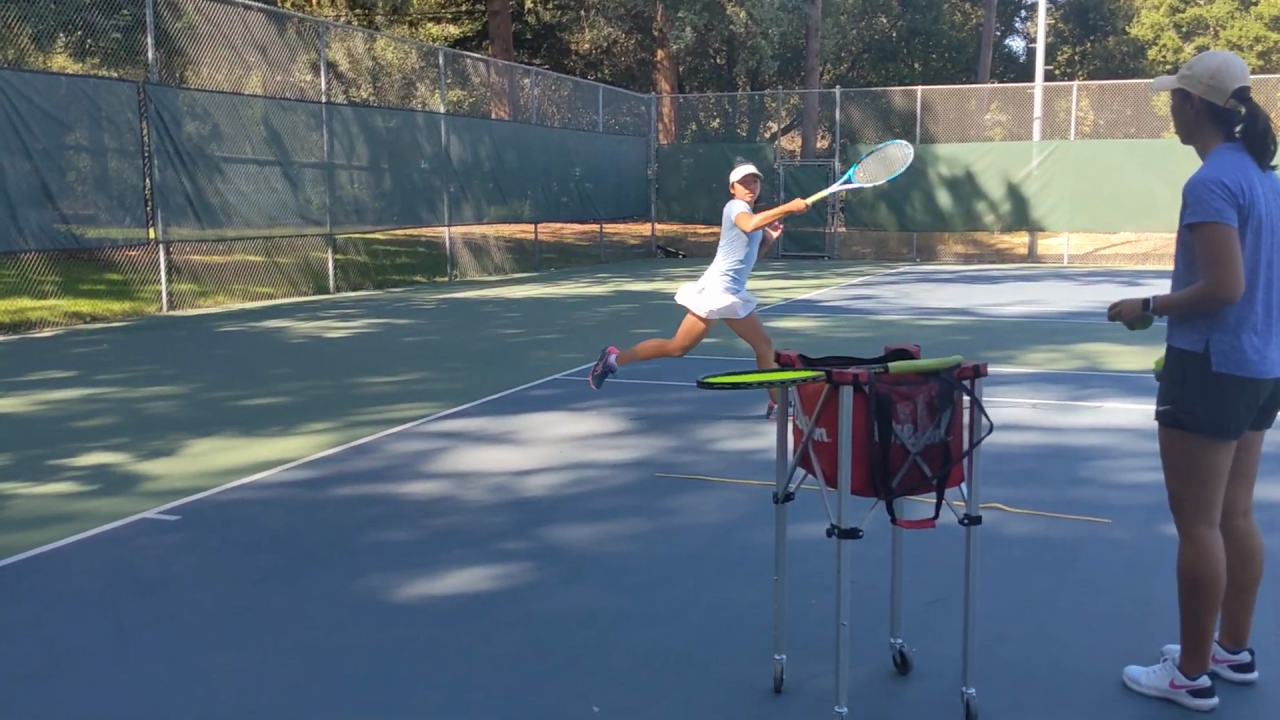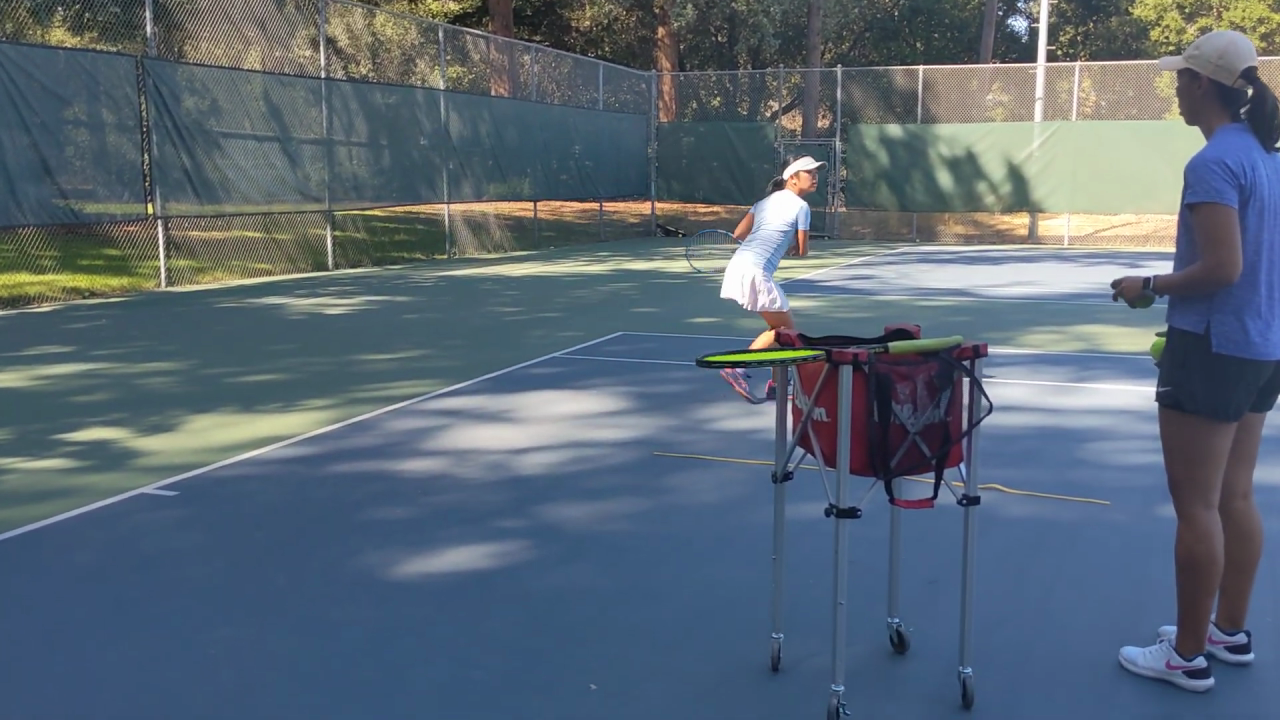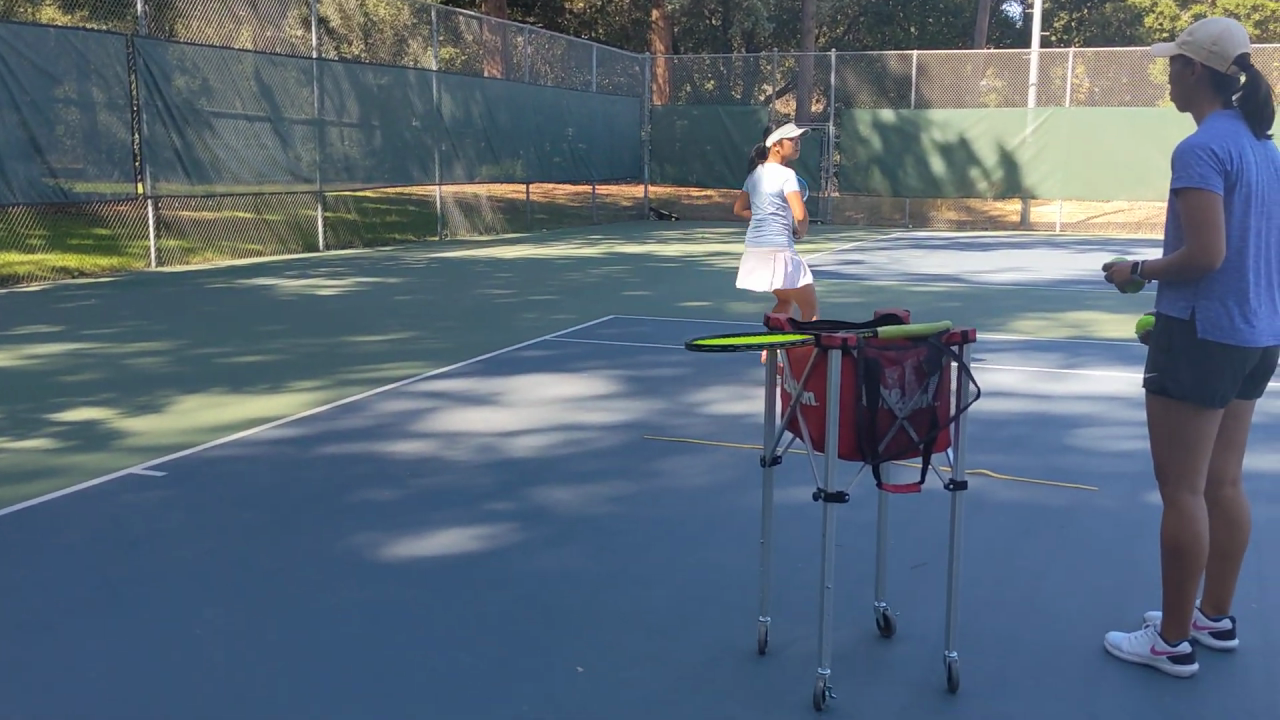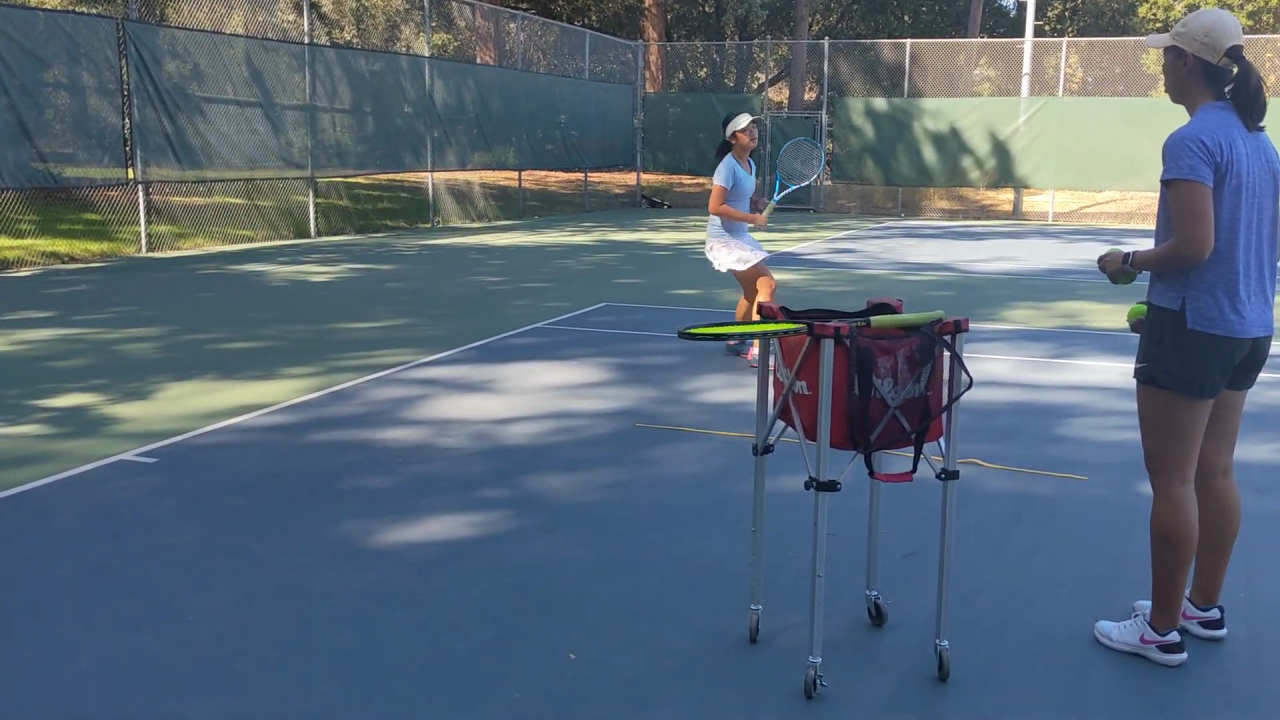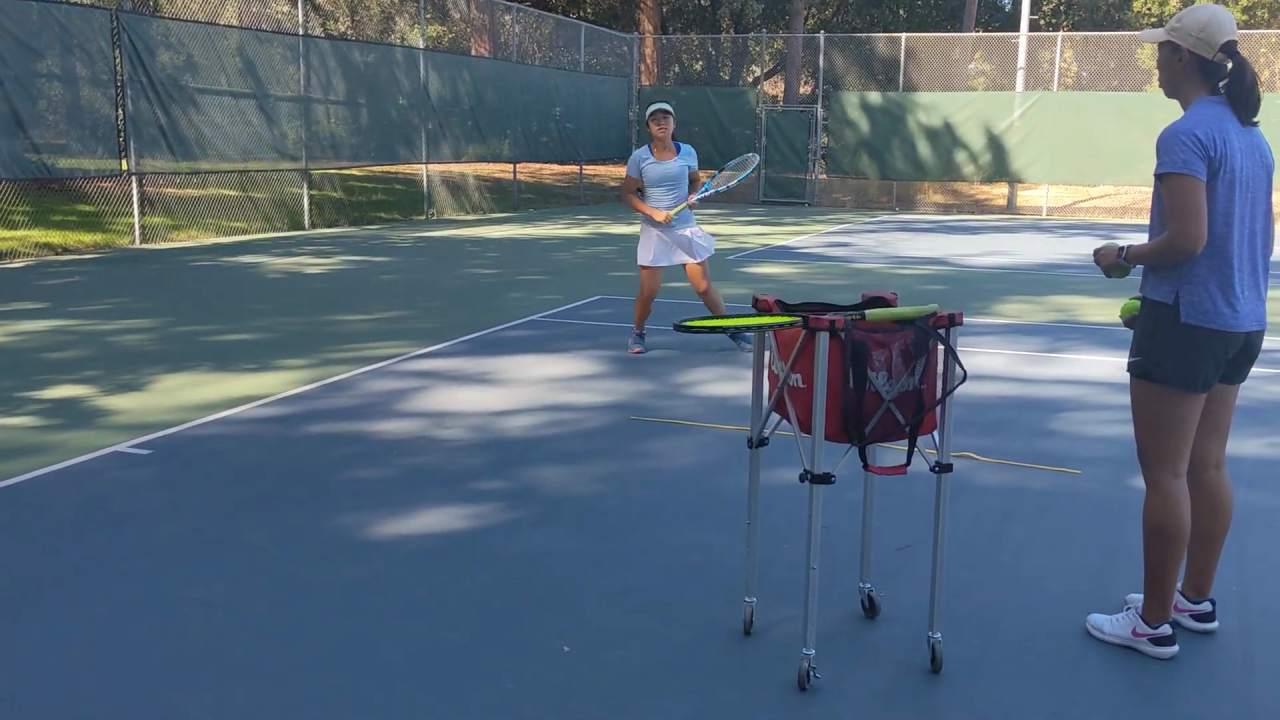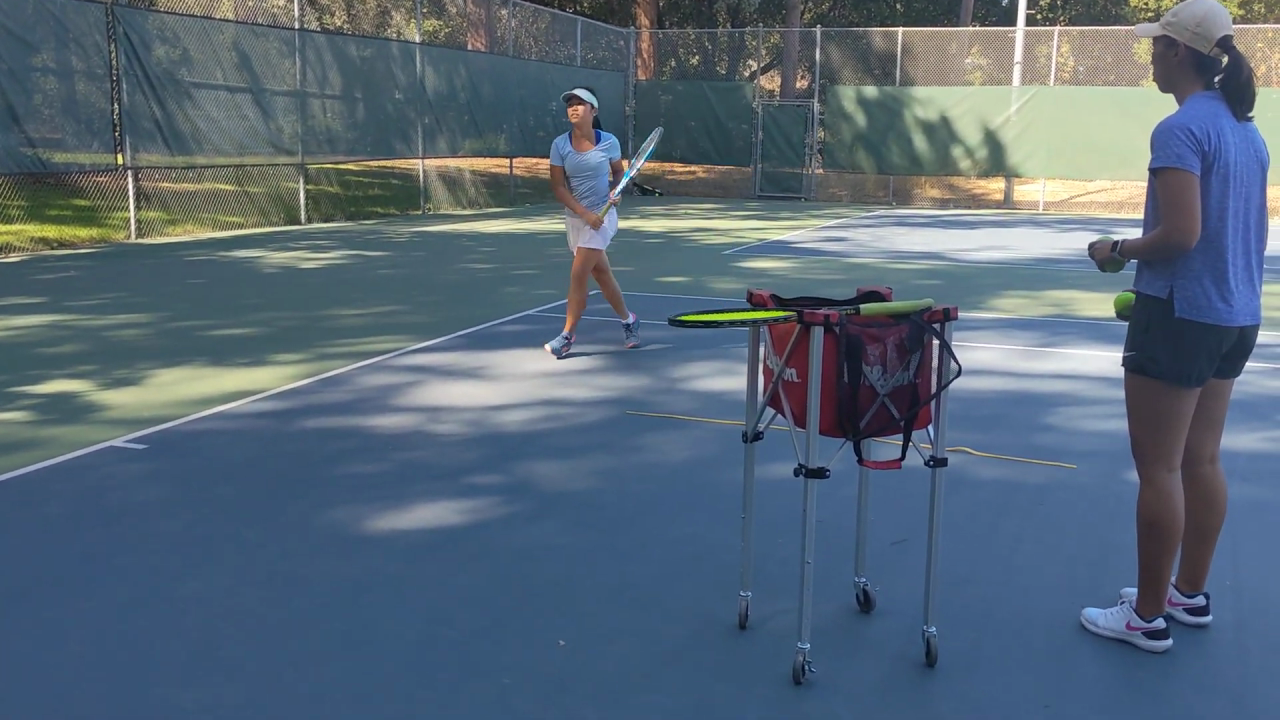
dt=0.3s
person 1, frame 1
left shoulder: (1210, 182)
left elbow: (1223, 287)
left wrist: (1148, 307)
left hip: (1213, 368)
left knee: (1198, 525)
left ankle: (1192, 674)
person 1, frame 2
left shoulder: (1213, 163)
left elbow: (1220, 268)
left wrist: (1148, 286)
left hip: (1213, 351)
left knee: (1196, 505)
left ankle: (1188, 655)
person 1, frame 3
left shoulder: (1201, 149)
left elbow: (1206, 254)
left wrist: (1137, 270)
left hip: (1200, 336)
left knee: (1183, 492)
right knee: (1224, 484)
left ankle: (1174, 641)
right ankle: (1216, 617)
person 1, frame 4
left shoulder: (1191, 140)
left elbow: (1193, 245)
left wrist: (1128, 261)
left hip: (1191, 327)
left knee: (1172, 482)
right knee: (1215, 474)
left ankle: (1163, 629)
right ankle: (1204, 606)
person 1, frame 5
left shoulder: (1185, 135)
left elbow: (1186, 239)
left wrist: (1122, 256)
left hip: (1184, 321)
left knee: (1164, 475)
right knee: (1207, 467)
left ankle: (1154, 623)
right ankle: (1196, 600)
person 1, frame 6
left shoulder: (1180, 129)
right shoulder: (1246, 130)
left elbow: (1181, 233)
right elbow: (1258, 232)
left wrist: (1116, 249)
left hip: (1178, 314)
right hip: (1236, 316)
left knee: (1159, 468)
right knee: (1202, 462)
left ankle: (1149, 615)
right ankle: (1190, 593)
person 2, frame 1
left shoulder: (746, 211)
right shoulder: (735, 207)
left elbow: (754, 246)
right elbow: (750, 225)
left wrist: (768, 236)
right wrist: (787, 208)
left hip: (733, 291)
right hip: (718, 288)
left knee: (763, 342)
right knee: (678, 348)
left ankle: (777, 400)
right ankle: (613, 359)
person 2, frame 2
left shoulder: (765, 200)
right shoulder: (800, 206)
left elbow: (739, 234)
right elbow: (801, 250)
right wrist: (790, 248)
left hip: (739, 266)
right hip: (754, 272)
left knee: (782, 326)
right knee: (787, 329)
left ankle: (775, 384)
right ankle: (737, 368)
person 2, frame 3
left shoulder: (755, 174)
right shoulder: (786, 174)
left elbow: (739, 210)
right elbow: (801, 214)
right wrist: (801, 228)
left hip: (755, 249)
right hip: (778, 251)
left knee: (787, 301)
right knee: (809, 306)
person 2, frame 4
left shoulder: (749, 164)
right shoulder: (729, 166)
right elbow: (715, 207)
left wrist: (757, 204)
right wrist: (751, 219)
left hip: (738, 237)
right hip: (724, 239)
left knee: (753, 290)
right knee: (767, 286)
left ankle: (736, 341)
right ankle: (758, 350)
person 2, frame 5
left shoulder: (687, 153)
right shoulder: (639, 157)
left elbow: (697, 183)
right elbow: (627, 195)
left wrist: (692, 198)
right wrist: (651, 211)
left hip: (685, 229)
right hip: (654, 231)
left knee: (703, 287)
right knee: (648, 292)
left ankle: (731, 329)
right ankle: (638, 332)
person 2, frame 6
left shoulder: (609, 141)
right shoulder: (559, 145)
left elbow: (618, 172)
right elbow: (558, 187)
right wrist: (583, 213)
left hip: (602, 216)
right hip: (576, 218)
left knee: (578, 273)
right knee: (603, 275)
left ankle: (567, 335)
right ankle: (629, 320)
